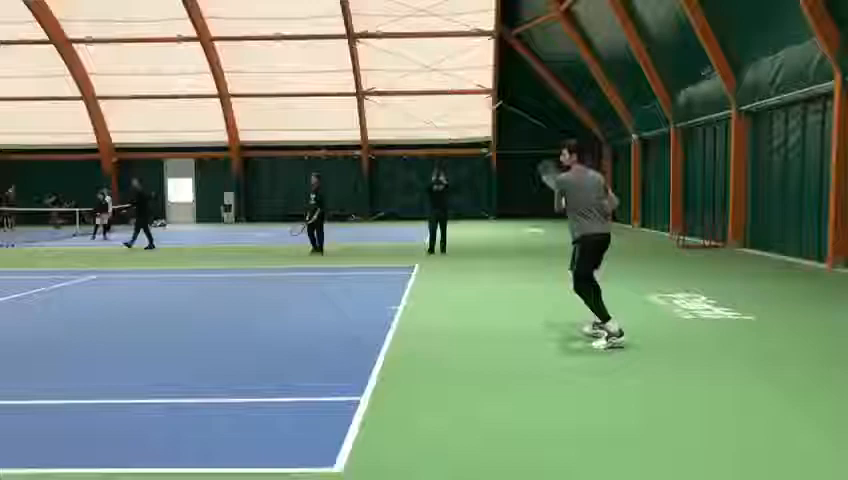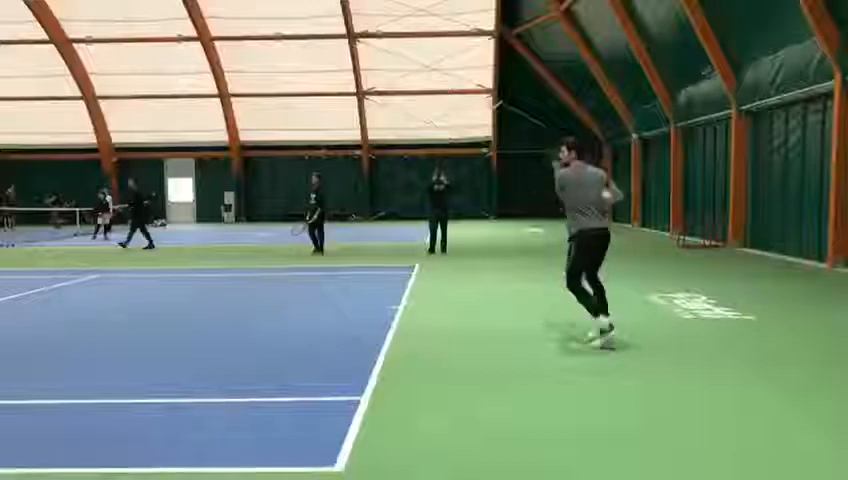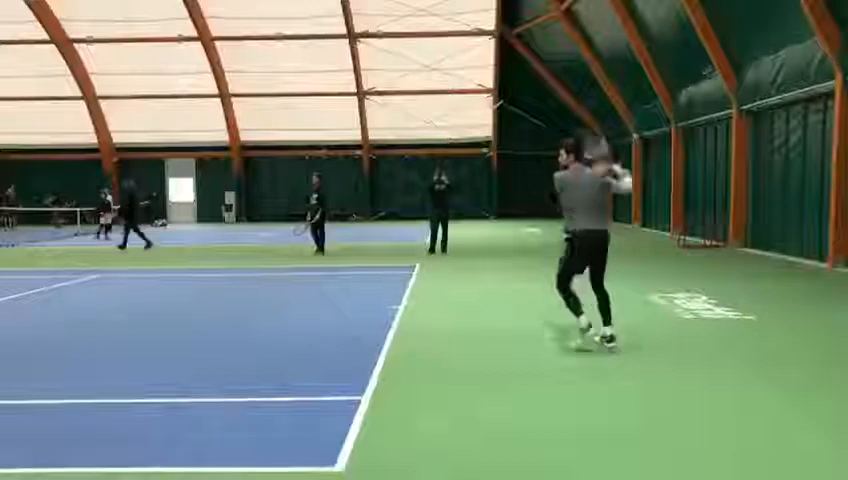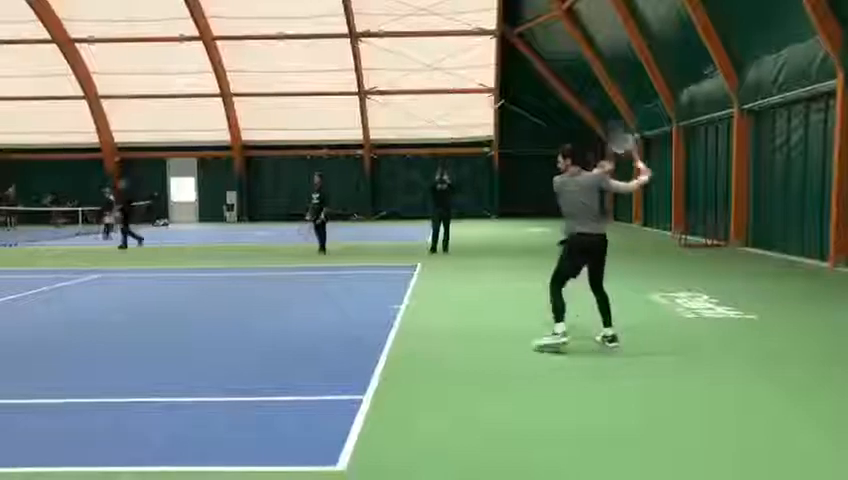
dt=0.1s
person 1, frame 1
left shoulder: (562, 179)
right shoulder: (598, 177)
left elbow: (561, 204)
right elbow: (613, 203)
left hip: (586, 238)
right hip: (604, 236)
left knee: (581, 287)
right knee: (587, 276)
left ankle: (614, 331)
right ankle: (600, 323)
person 1, frame 2
left shoulder: (561, 175)
right shoulder: (599, 174)
right elbow: (618, 196)
left hip: (583, 235)
right hip: (603, 232)
left knee: (573, 282)
right knee: (592, 278)
left ankle: (603, 324)
right ankle: (604, 323)
person 1, frame 3
left shoulder: (559, 177)
right shoulder: (598, 175)
right elbow: (625, 189)
right wrist: (620, 172)
left hip: (580, 237)
right hip: (601, 235)
left knee: (562, 282)
right knee: (598, 284)
left ankle: (583, 322)
right ankle: (607, 333)
person 1, frame 4
left shoulder: (557, 182)
right shoulder: (596, 179)
right elbow: (627, 188)
right wrist: (643, 177)
left hip: (576, 241)
right hip: (598, 239)
left knee: (556, 285)
right knee: (597, 286)
left ankle: (559, 332)
right ankle: (609, 333)
